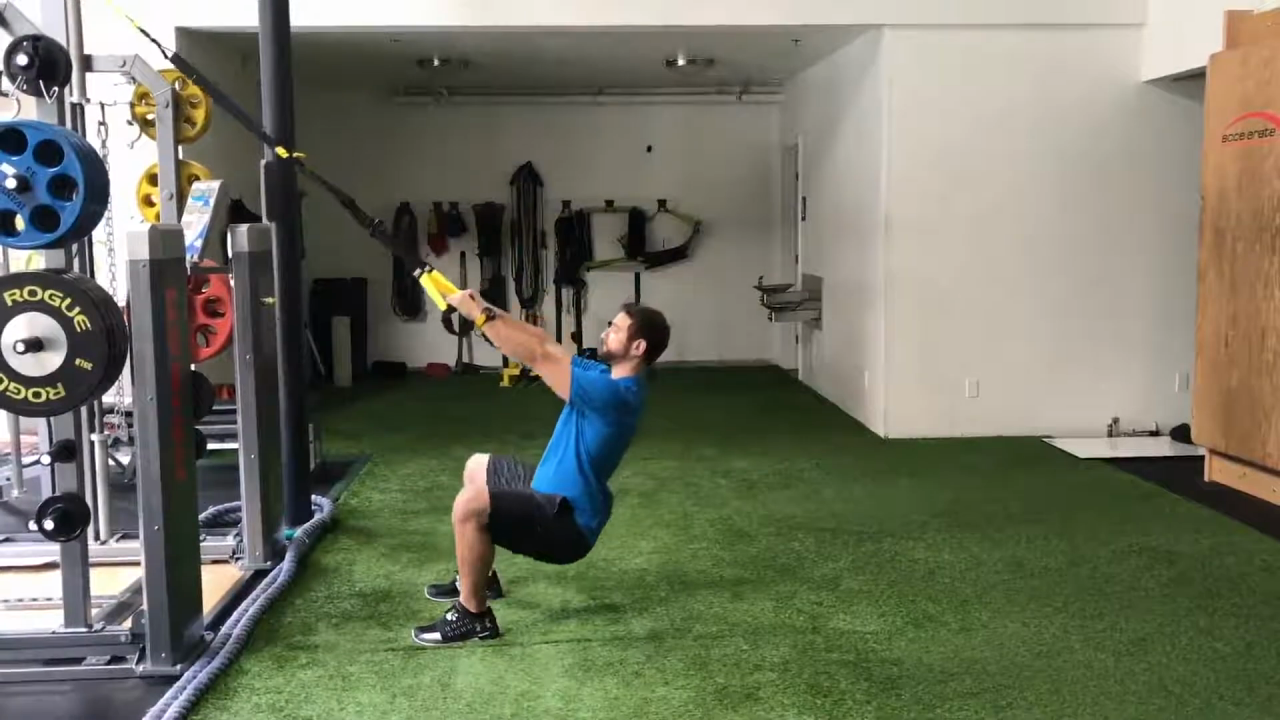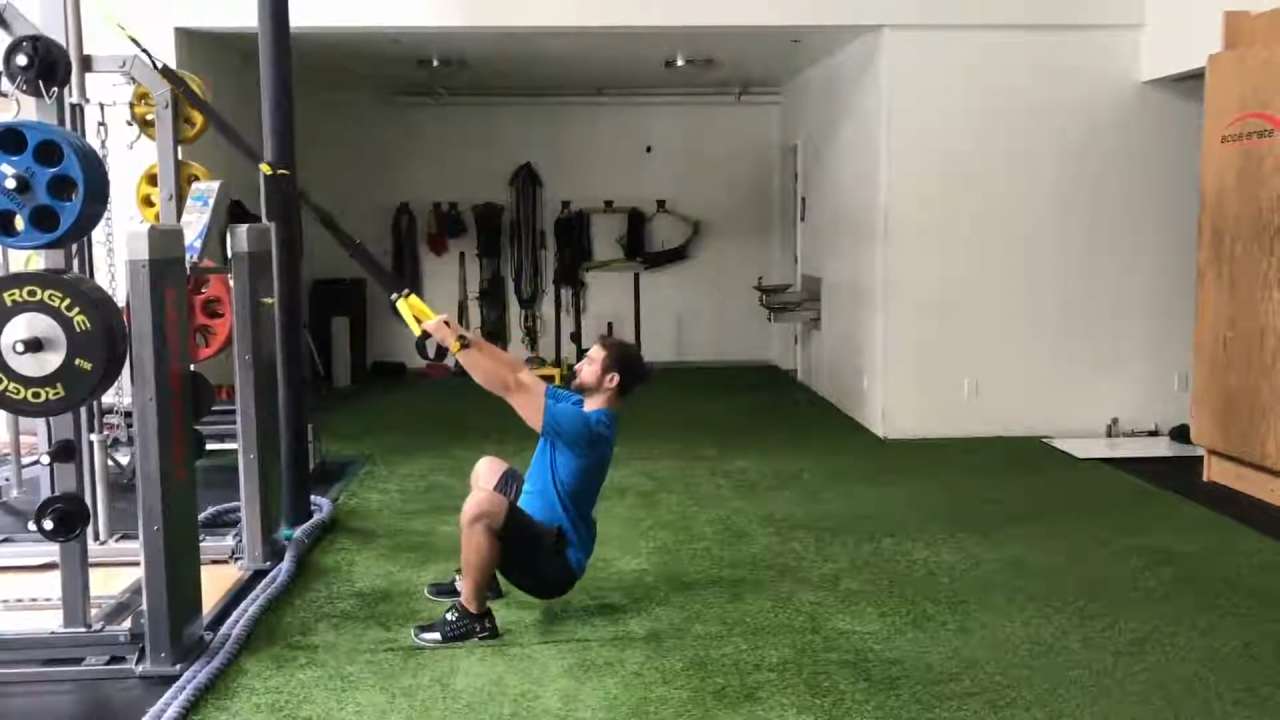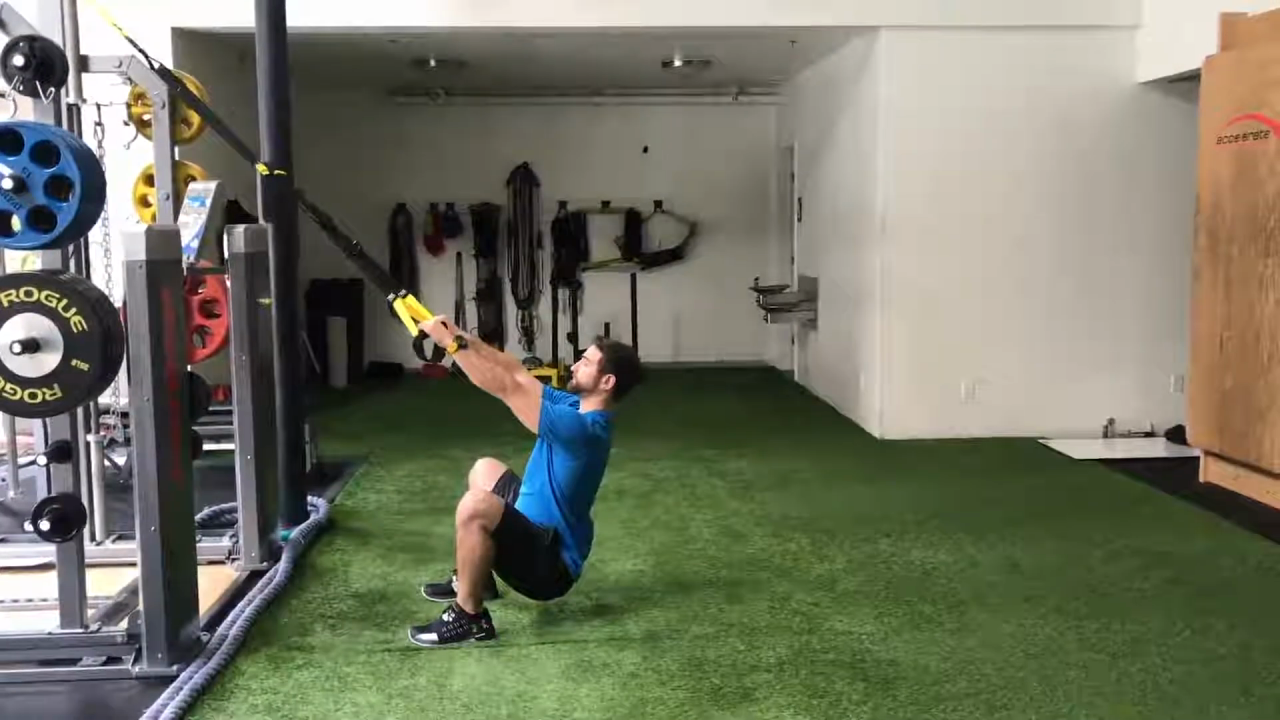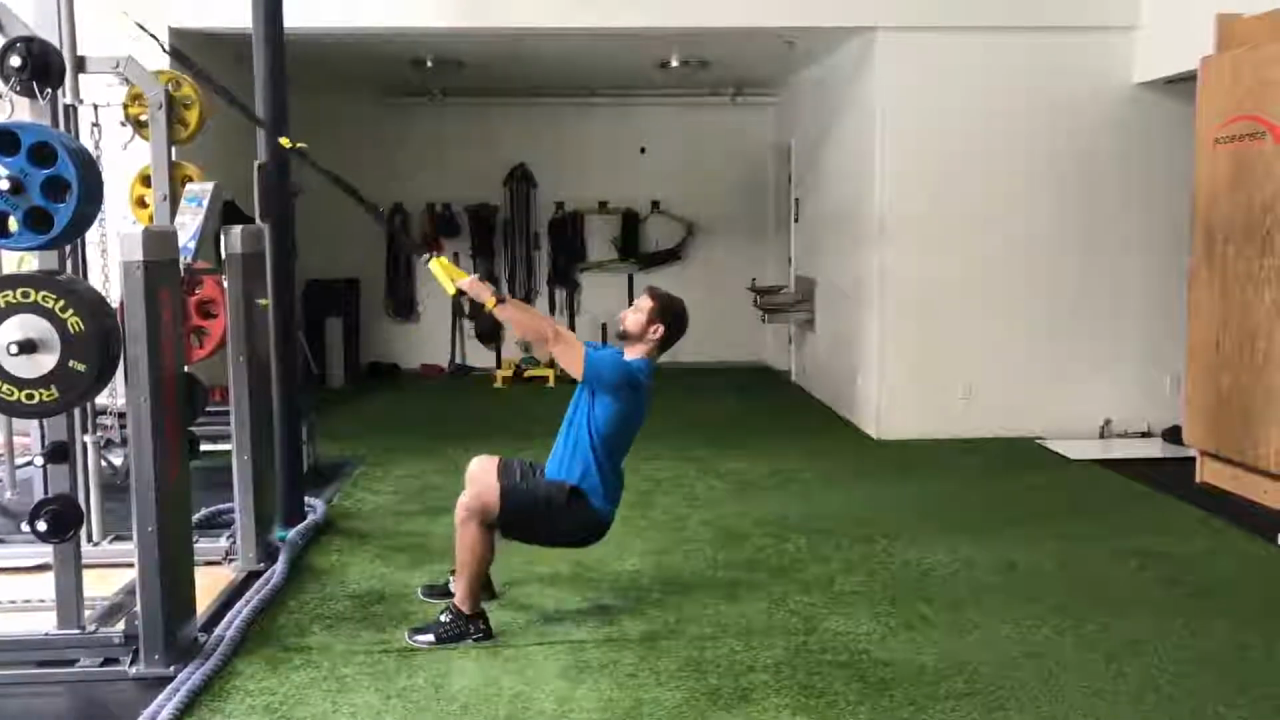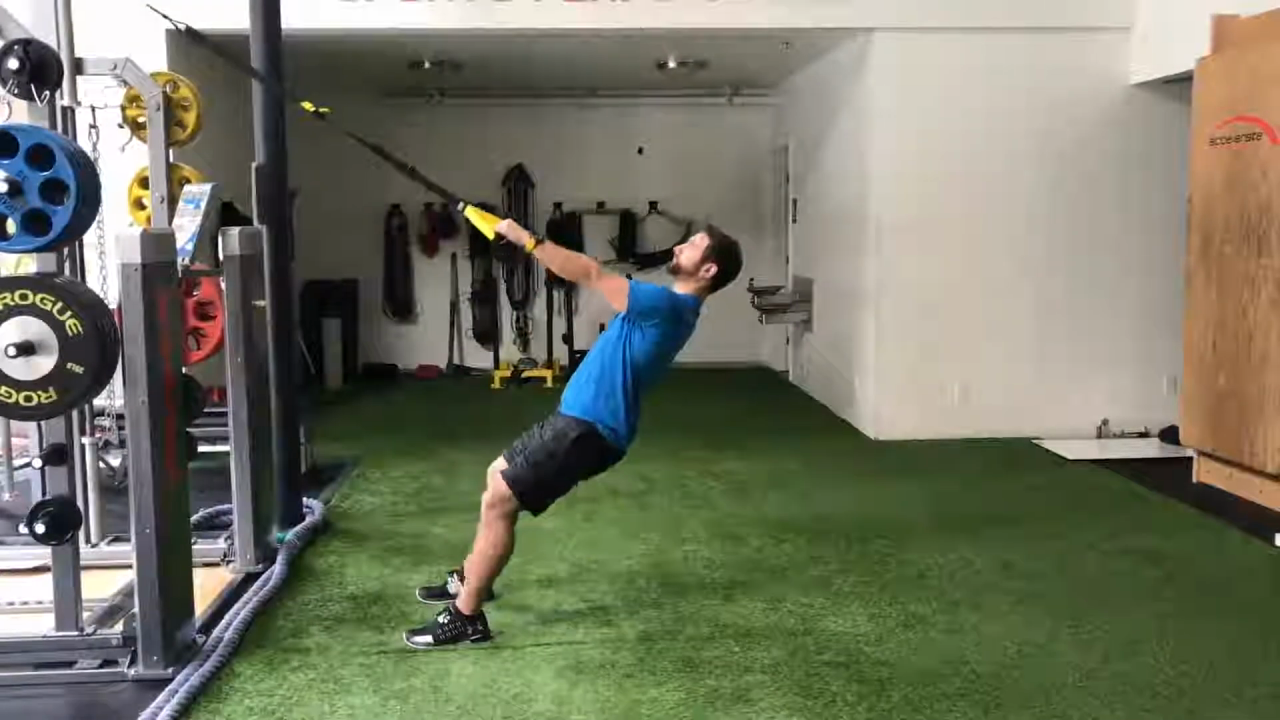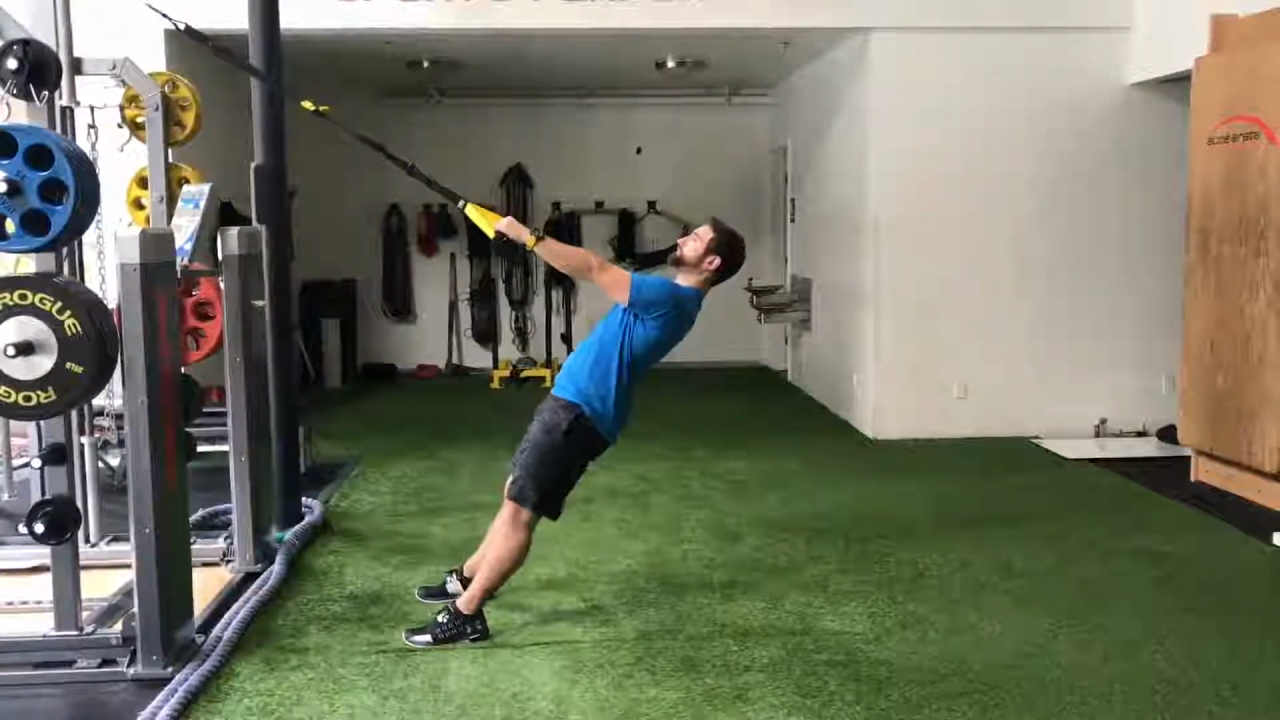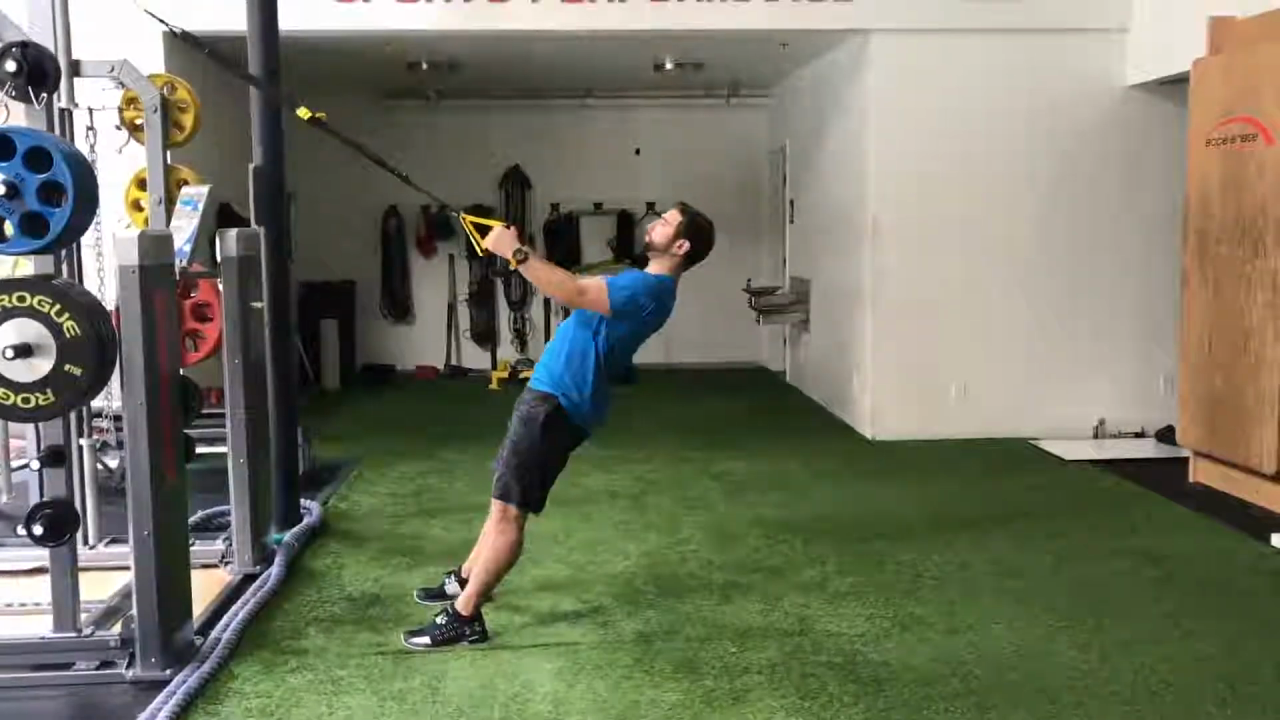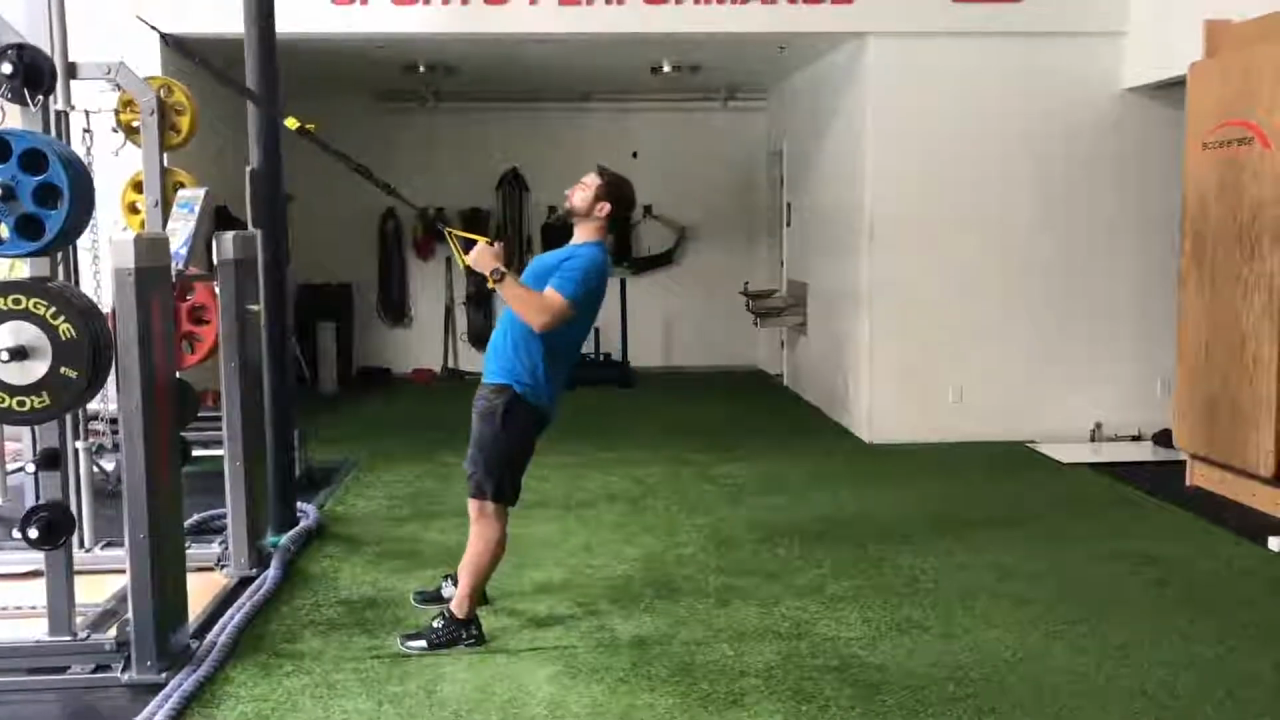
dt=0.4s
person 1, frame 1
left shoulder: (615, 395)
right shoulder: (609, 376)
left elbow: (538, 358)
right elbow: (546, 344)
left wrist: (478, 316)
right wrist: (486, 308)
left hip: (565, 522)
right hip: (554, 494)
left knee: (470, 503)
right knee: (477, 467)
left ankle: (473, 615)
right ankle: (479, 577)
person 1, frame 2
left shoulder: (586, 427)
right shoulder: (581, 405)
left elbow: (510, 387)
right elbow: (521, 373)
left wrist: (453, 342)
right wrist: (462, 335)
left hip: (554, 561)
right hip: (545, 529)
left knee: (480, 507)
right knee: (487, 469)
left ankle: (473, 616)
right ankle: (478, 577)
person 1, frame 3
left shoulder: (583, 428)
right shoulder: (578, 407)
left elbow: (507, 387)
right elbow: (518, 373)
left wrist: (451, 343)
right wrist: (460, 336)
left hip: (551, 564)
right hip: (542, 532)
left knee: (475, 507)
right knee: (486, 470)
left ankle: (469, 616)
right ankle: (475, 578)
person 1, frame 4
left shoulder: (626, 375)
right shoulder: (619, 362)
left elbow: (551, 338)
right elbow: (555, 331)
left wrist: (489, 298)
right wrist: (493, 297)
left hip: (580, 509)
right hip: (569, 486)
left knee: (472, 504)
right knee: (480, 469)
left ankle: (466, 617)
right ankle: (470, 579)
person 1, frame 5
left shoulder: (670, 306)
right shoulder: (666, 305)
left elbow: (591, 274)
right elbow: (594, 276)
left wrist: (526, 239)
right wrist: (530, 242)
left hip: (590, 429)
right hip: (578, 418)
left knee: (496, 501)
right knee: (498, 474)
left ankle: (465, 617)
right ankle: (469, 578)
person 1, frame 6
left shoulder: (672, 298)
right shoulder: (670, 296)
left elbow: (593, 269)
right elbow: (600, 272)
left wrist: (526, 236)
right wrist: (533, 239)
left hip: (578, 412)
right hip: (571, 404)
left knee: (519, 513)
right knee: (515, 496)
left ankle: (465, 615)
right ankle: (467, 577)
person 1, frame 7
left shoulder: (650, 289)
right shoulder: (643, 284)
left elbow: (572, 293)
right elbow: (581, 292)
left wrist: (515, 254)
right wrist: (522, 256)
left hip: (556, 402)
right hip: (550, 395)
left knee: (507, 509)
right knee: (503, 495)
left ankle: (463, 617)
right ankle: (464, 579)
person 1, frame 8
left shoulder: (587, 260)
right shoulder: (575, 254)
left elbow: (540, 316)
right elbow: (534, 302)
left wrist: (494, 271)
right wrist: (496, 267)
left hip: (515, 392)
right hip: (507, 385)
left knee: (486, 506)
right knee: (484, 499)
left ankle: (461, 620)
right ankle: (464, 582)
